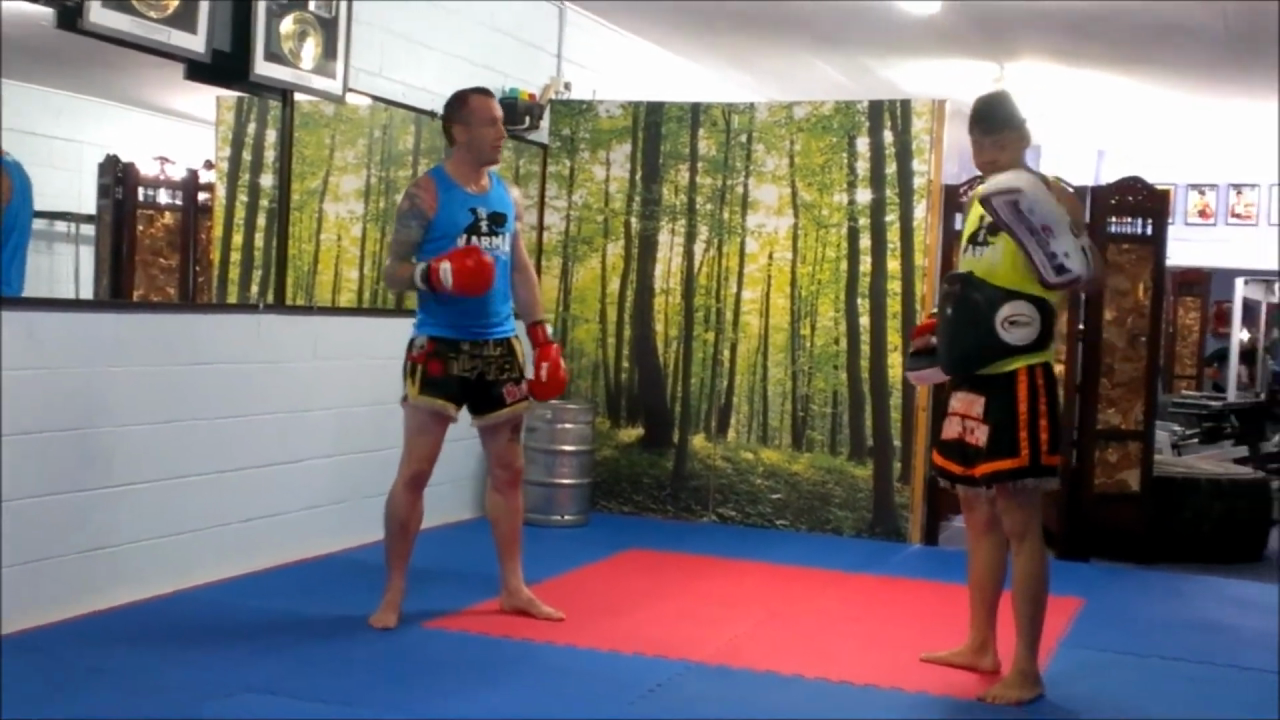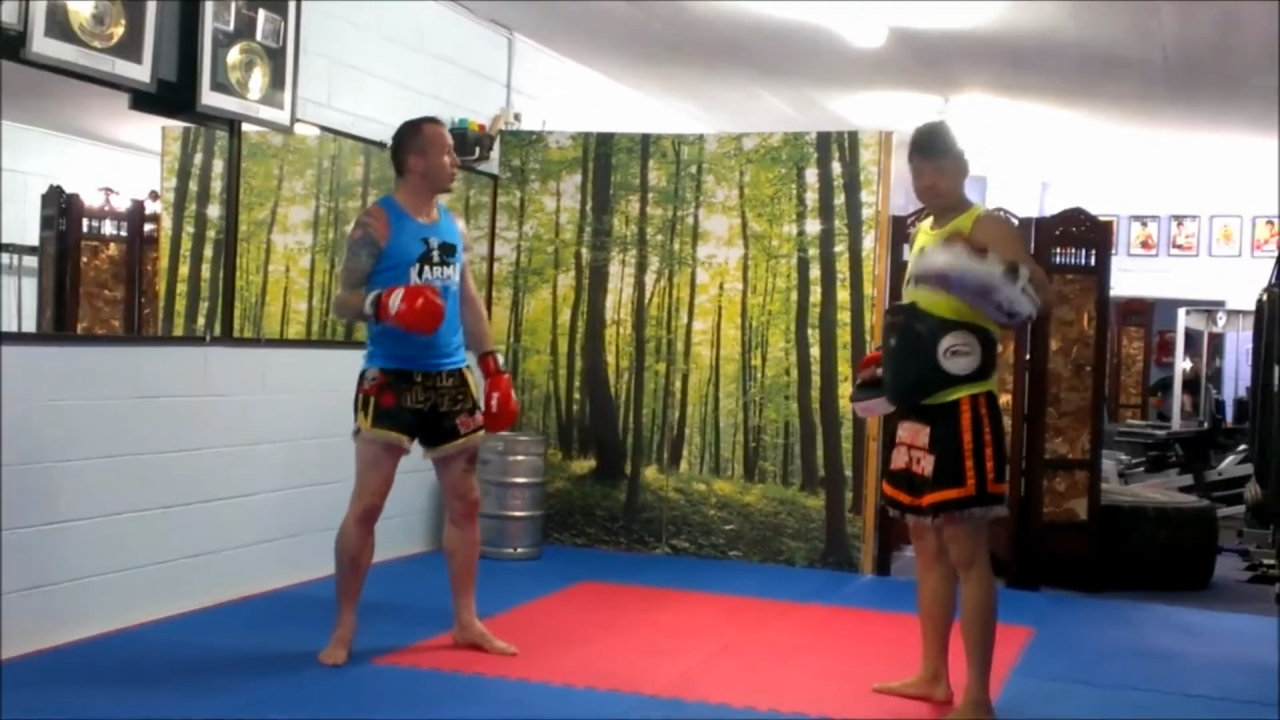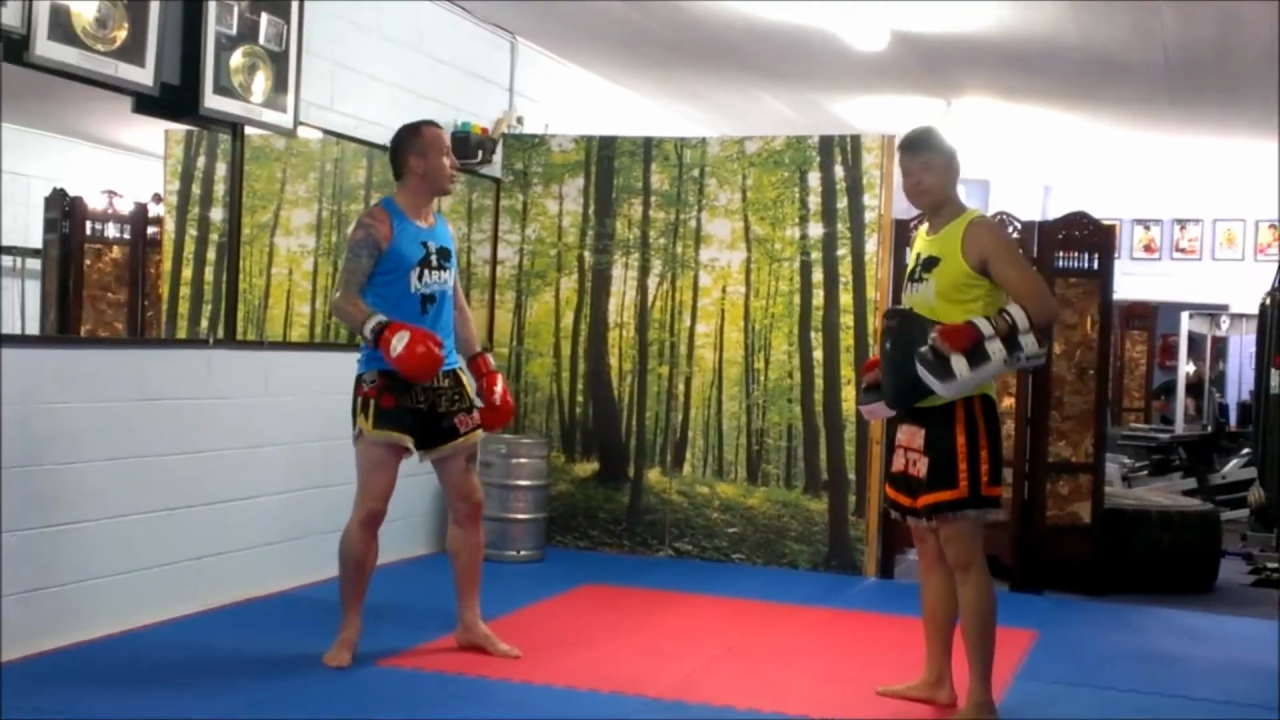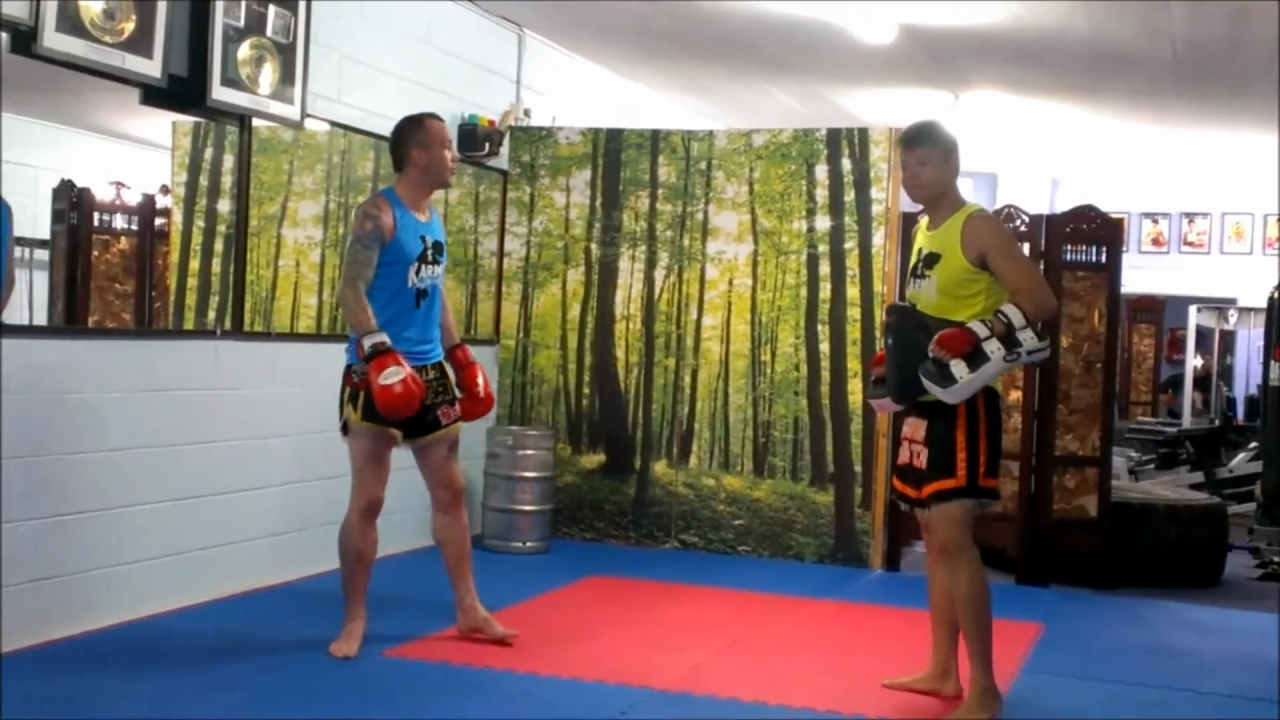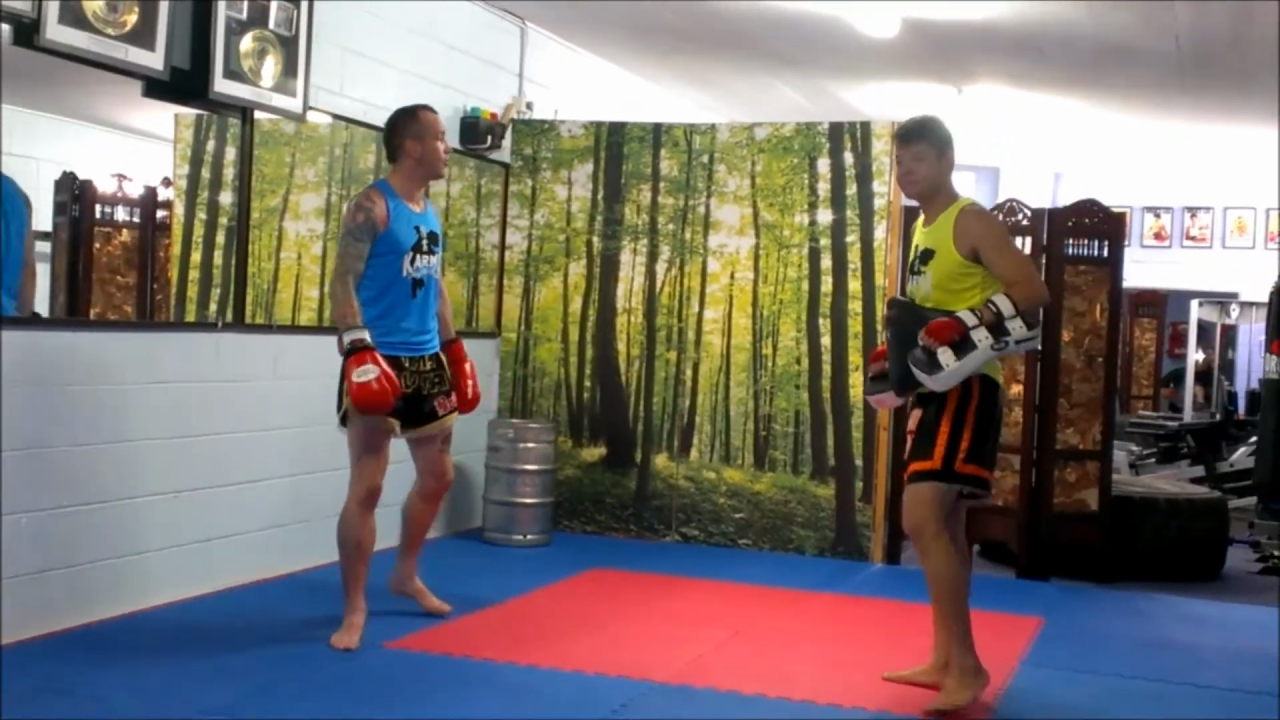
dt=0.2s
person 1, frame 1
left shoulder: (1048, 196)
right shoulder: (979, 200)
left elbow: (1083, 274)
right wrist: (939, 326)
left hip: (1019, 381)
right hip: (971, 379)
left knee: (1019, 523)
right knee: (978, 515)
left ankle: (1026, 671)
right ankle: (980, 644)
person 1, frame 2
left shoulder: (988, 228)
right shoulder: (922, 233)
left elbow: (1035, 299)
left wrist: (986, 265)
right wrist: (887, 358)
left hip: (962, 410)
right hip: (917, 409)
left knee: (965, 551)
right knee: (927, 545)
person 1, frame 3
left shoulder: (981, 234)
right shoulder: (922, 238)
left elbow: (1043, 310)
left wrist: (981, 330)
right wrist: (889, 364)
left hip: (961, 411)
right hip: (918, 410)
left knee: (962, 553)
right knee: (928, 547)
person 1, frame 4
left shoulder: (979, 227)
right shoulder: (923, 230)
left elbow: (1041, 302)
left wrist: (980, 335)
left hip: (965, 403)
right hip: (925, 401)
left knee: (954, 539)
right knee: (934, 539)
right ankle: (942, 670)
person 1, frame 5
left shoulder: (971, 221)
right shoulder: (922, 225)
left elbow: (1033, 291)
left wrist: (970, 323)
left hip: (967, 389)
right hip: (934, 389)
left knee: (921, 518)
right knee: (942, 524)
left ankle: (967, 667)
right ankle: (943, 662)
person 2, frame 1
left shoulder: (508, 195)
right shoulder: (425, 194)
right elbow: (392, 267)
left wrist: (542, 336)
right wrist: (433, 272)
left hip: (499, 347)
right hip: (440, 347)
left knee: (508, 470)
right knee: (414, 471)
left ankle: (513, 587)
right ankle: (393, 592)
person 2, frame 2
left shoulder: (454, 224)
right shoulder: (376, 223)
right elbow: (342, 299)
left wrist: (494, 367)
right wrist: (381, 303)
left hip: (451, 378)
right hip: (392, 379)
left knee: (464, 502)
right knee: (366, 505)
left ankle: (466, 622)
right ankle: (344, 628)
person 2, frame 3
left shoulder: (444, 228)
right shoulder: (376, 225)
right elbow: (343, 300)
left wrist: (484, 368)
right wrist: (384, 332)
left hip: (445, 381)
right hip: (387, 383)
left knee: (468, 503)
right knee: (370, 509)
left ankle: (470, 623)
right ankle: (348, 629)
person 2, frame 4
left shoulder: (435, 220)
right shoulder: (377, 215)
right elbow: (351, 291)
left wrist: (461, 357)
right wrist: (381, 355)
left hip: (429, 371)
right hip: (380, 376)
left knee: (451, 491)
right knee: (367, 500)
left ankle: (469, 610)
right ankle: (354, 621)
person 2, frame 5
left shoulder: (431, 211)
right shoulder: (371, 206)
right elbow: (343, 283)
left wrist: (455, 351)
right wrist: (360, 350)
left hip: (426, 361)
right hip: (379, 363)
left knee: (438, 477)
right knee: (366, 488)
left ankle: (406, 575)
right ankle: (354, 610)
